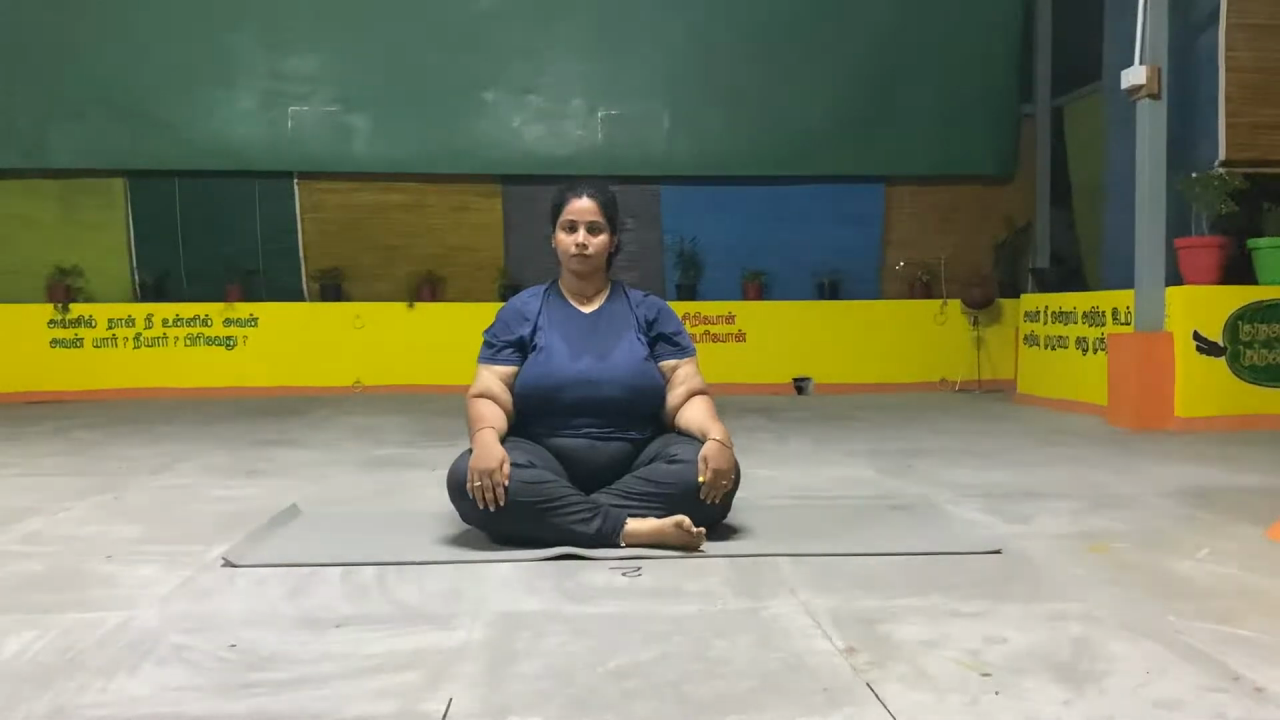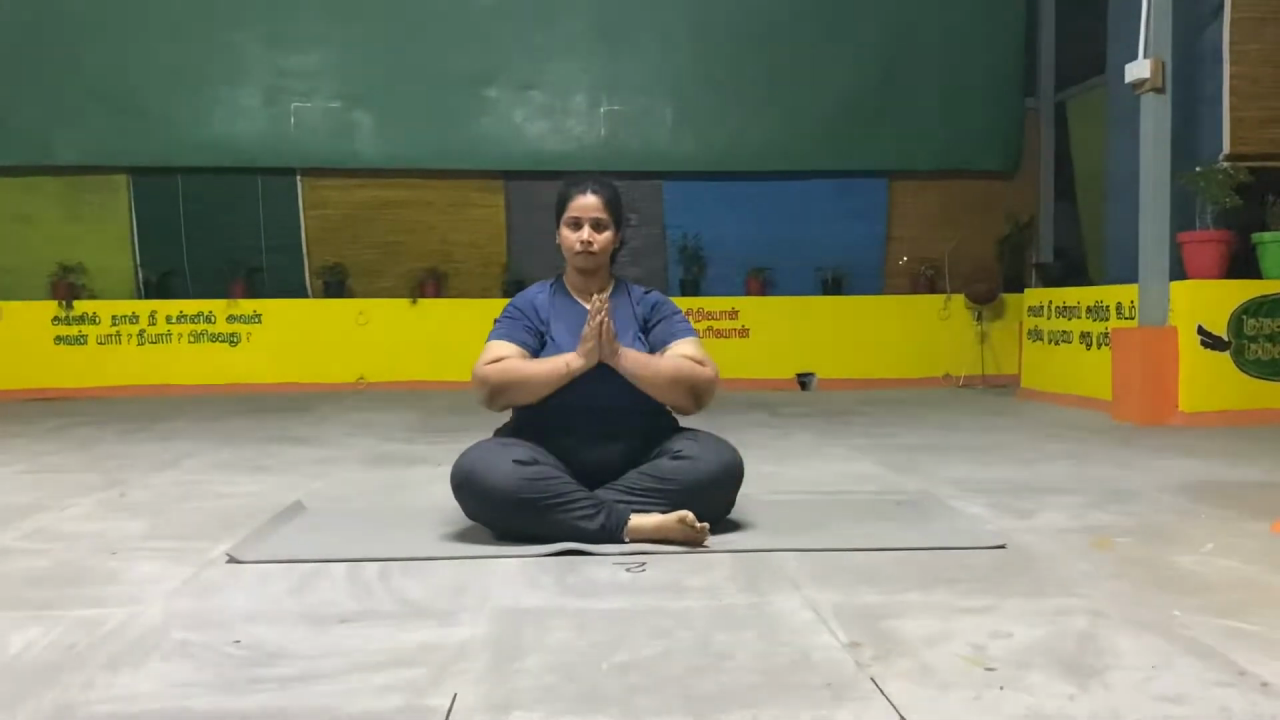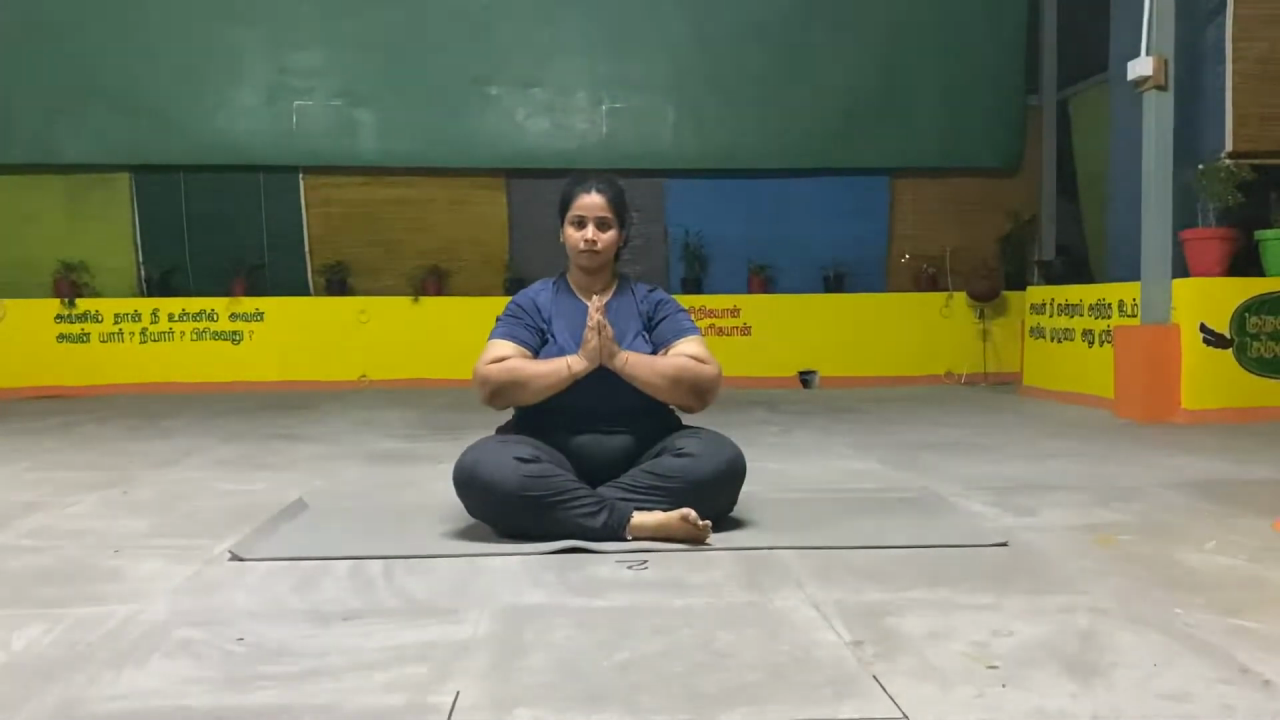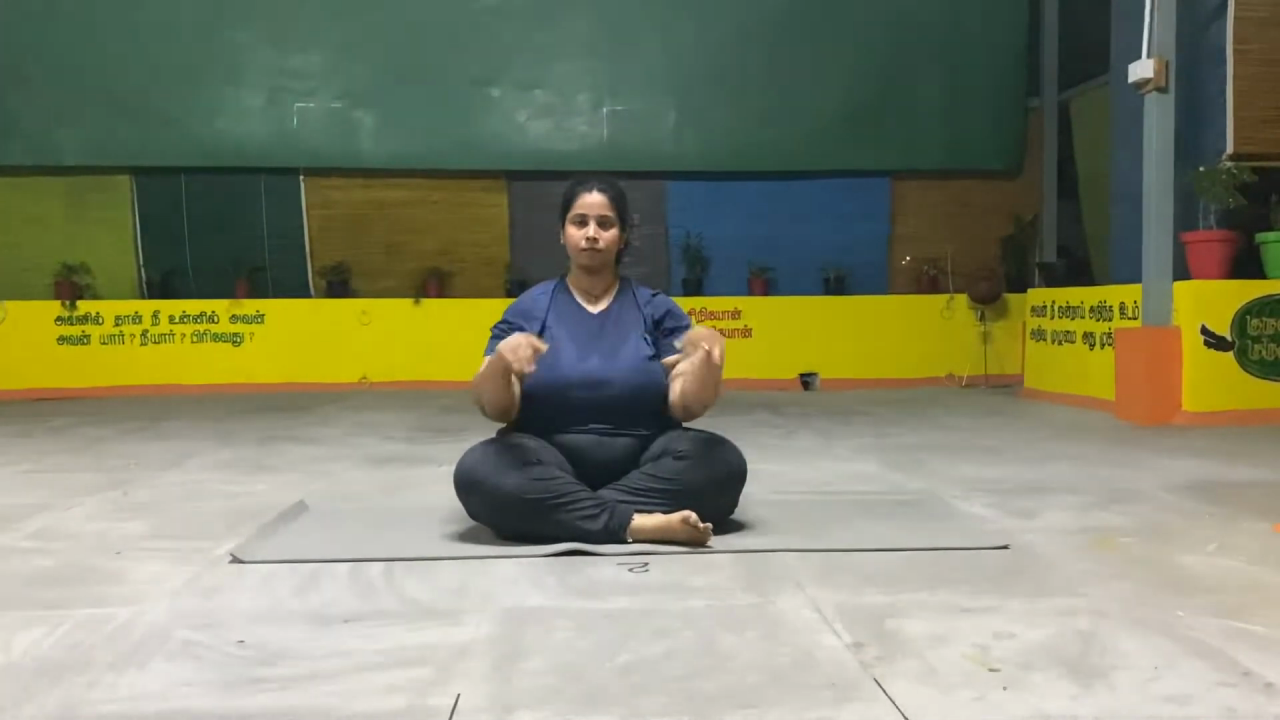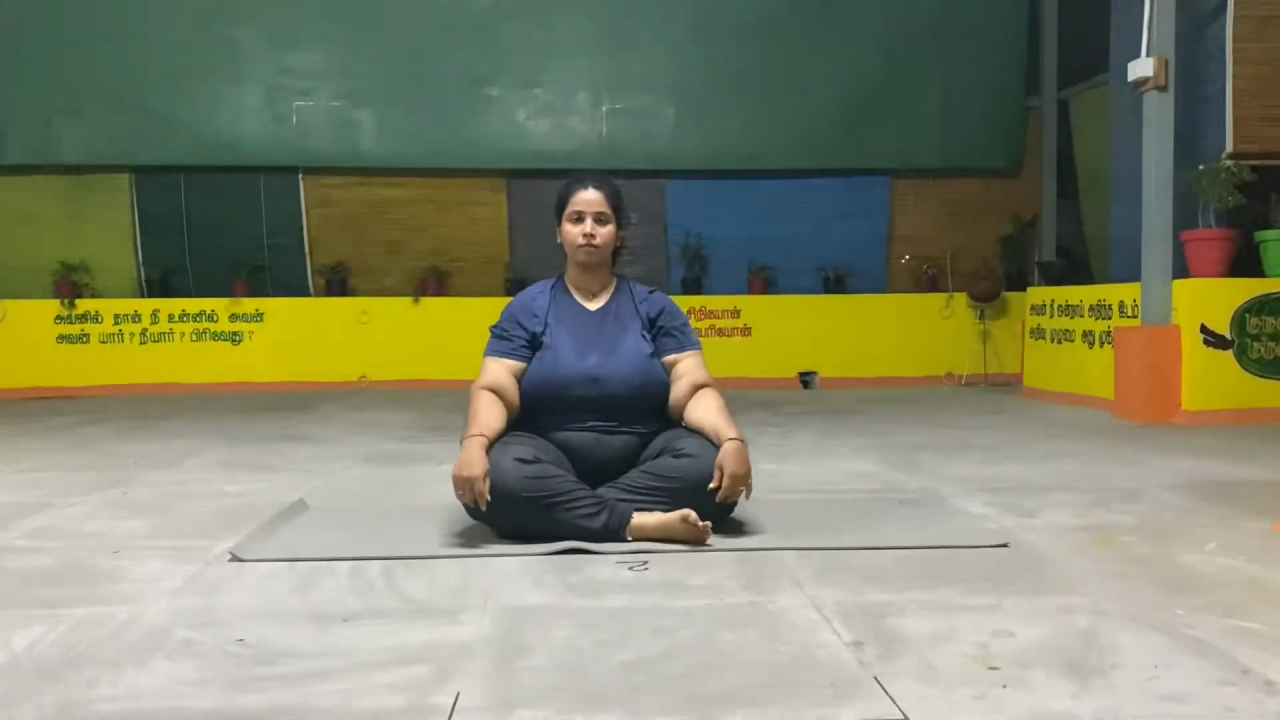
dt=1s
person 1, frame 1
left shoulder: (651, 312)
right shoulder: (520, 312)
left elbow: (686, 397)
right elbow: (488, 396)
left wrist: (717, 437)
right wrist: (486, 439)
left hip: (638, 463)
right hip: (544, 462)
left knee: (704, 472)
right knee: (473, 477)
left ankle: (559, 516)
right ankle: (633, 529)
person 1, frame 2
left shoulder: (652, 305)
right shoulder: (529, 304)
left elbow: (699, 389)
right elbow: (490, 386)
left wrist: (618, 355)
right wrist: (578, 359)
left hip: (643, 460)
right hip: (547, 460)
left knee: (718, 462)
right knee: (477, 471)
left ankle: (557, 511)
right ankle: (638, 524)
person 1, frame 3
left shoulder: (654, 303)
right shoulder: (532, 302)
left elbow: (703, 386)
right elbow: (490, 385)
left wrist: (618, 358)
right wrist: (579, 362)
left hip: (644, 457)
right hip: (550, 457)
left knee: (720, 459)
right knee: (481, 468)
left ankle: (564, 508)
right ankle: (640, 521)
person 1, frame 4
left shoulder: (657, 309)
right shoulder: (530, 308)
left elbow: (685, 401)
right elbow: (498, 407)
left wrist: (706, 364)
right wrist: (499, 362)
left hip: (644, 463)
right hip: (549, 464)
left knee: (722, 464)
right knee: (478, 472)
left ankle: (562, 511)
right ankle: (640, 525)
person 1, frame 5
left shoulder: (655, 307)
right shoulder: (528, 308)
left elbow: (693, 391)
right elbow: (494, 392)
left wrist: (732, 440)
right wrist: (474, 444)
left hip: (643, 460)
right hip: (551, 460)
left knee: (711, 466)
right knee: (494, 476)
left ankle: (566, 510)
right ankle: (640, 524)
